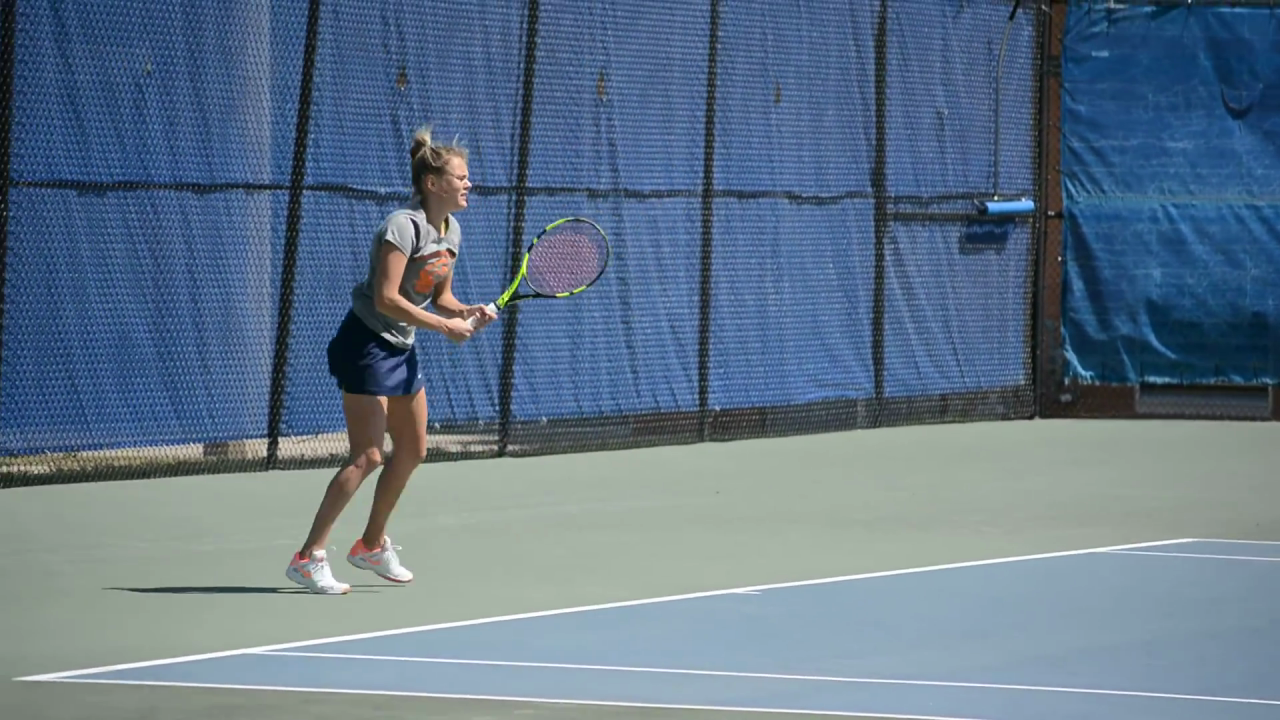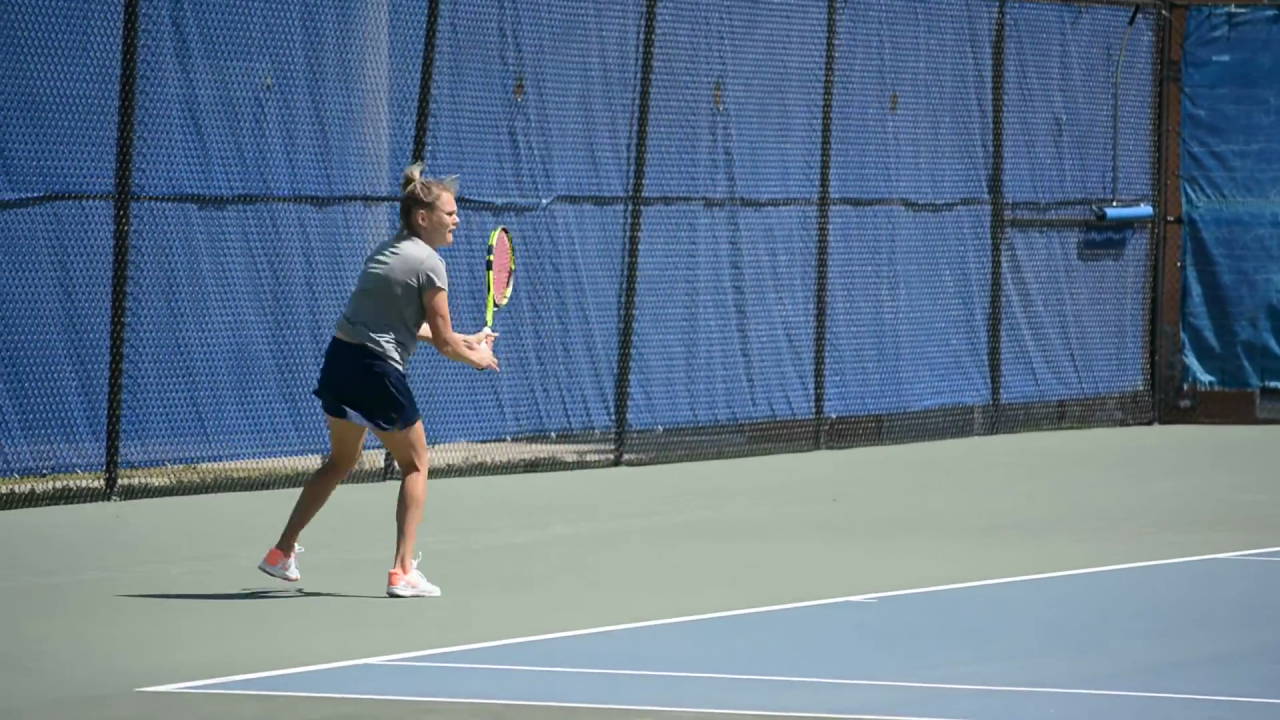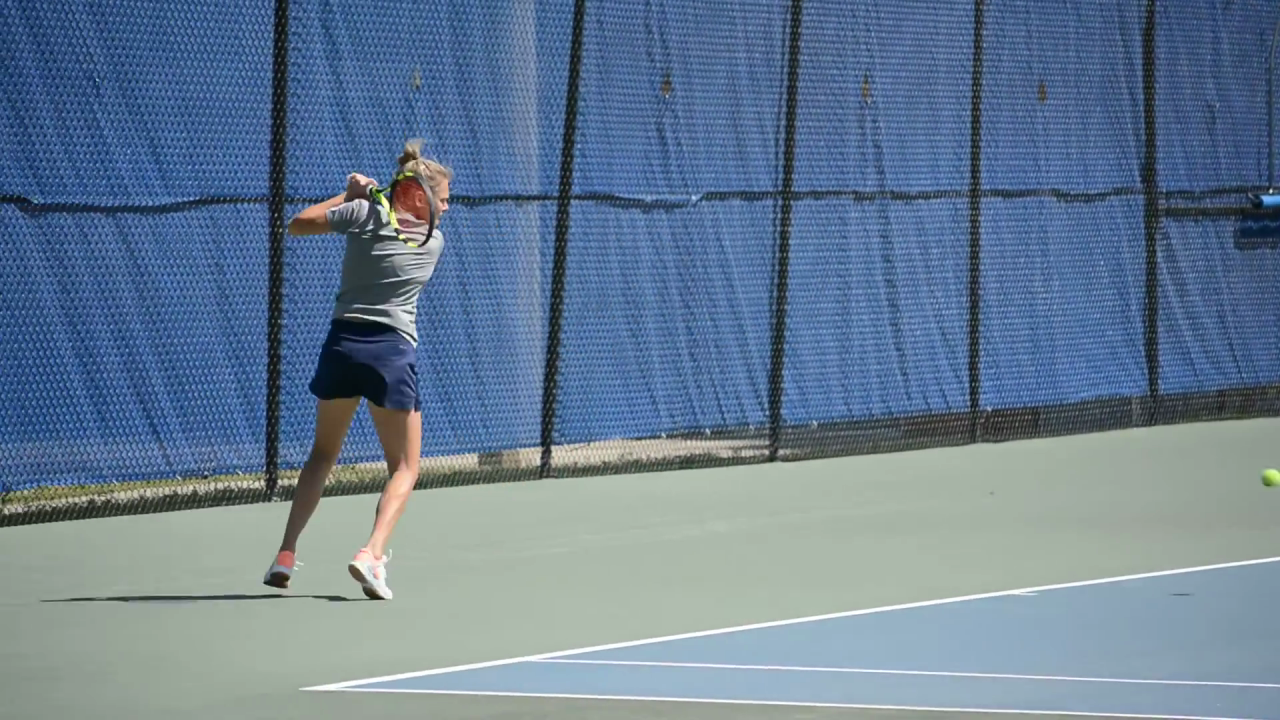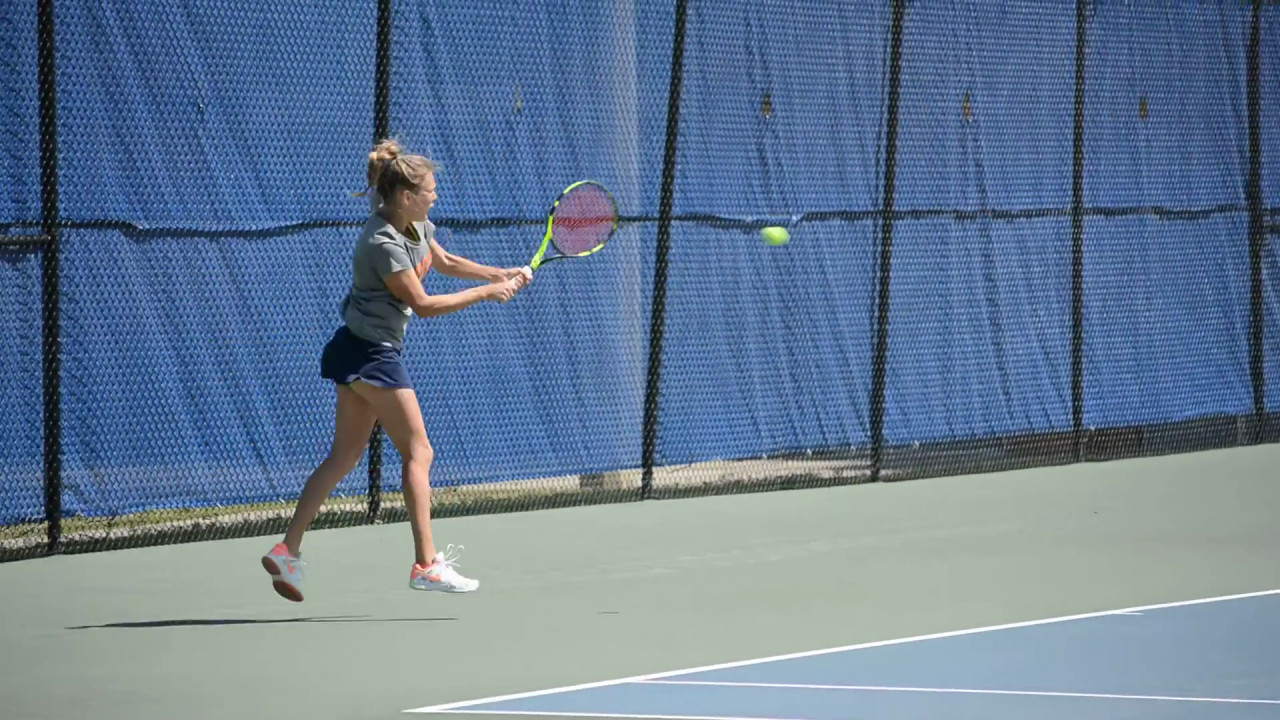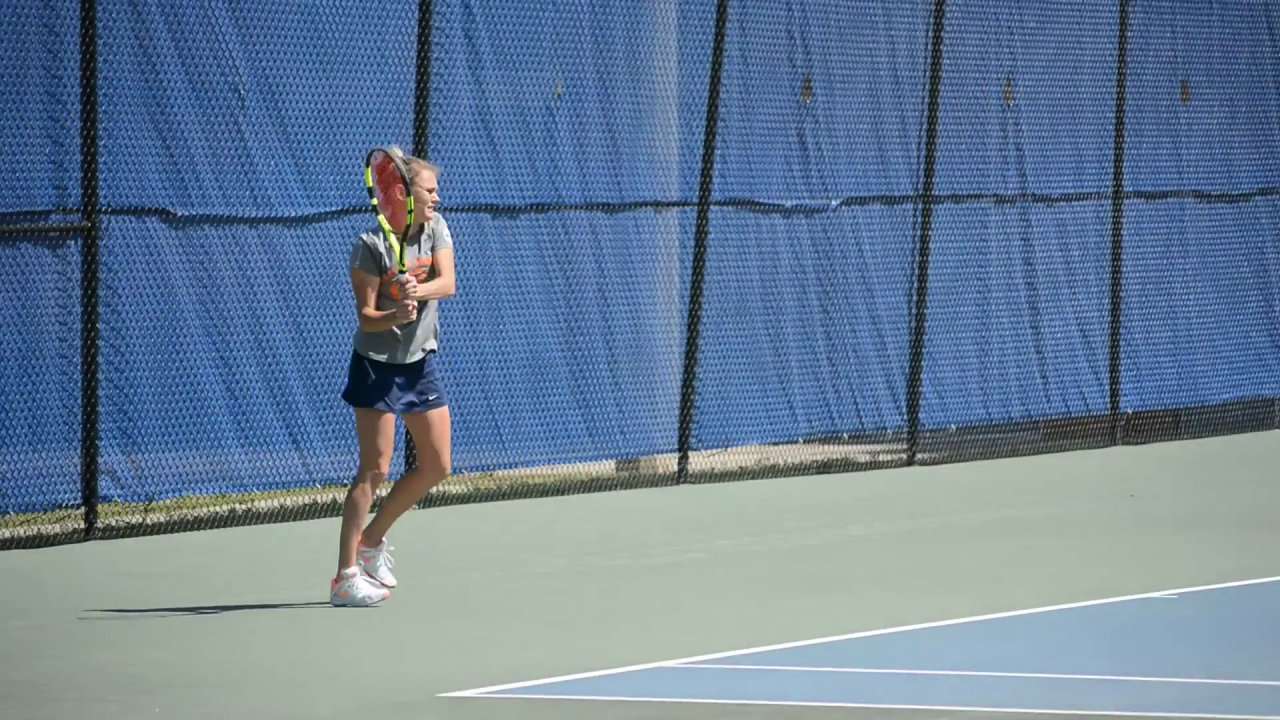
dt=0.4s
person 1, frame 1
left shoulder: (450, 229)
right shoulder: (400, 226)
left elbow: (440, 297)
right elbow: (387, 299)
left wrist: (469, 313)
right wrist: (446, 325)
left hip: (400, 347)
right hip: (366, 343)
left knee: (413, 451)
right knee: (365, 457)
left ankle: (373, 545)
right ankle: (307, 556)
person 1, frame 2
left shoulder: (385, 251)
right shoulder: (429, 264)
right elbow: (442, 340)
left wrist: (465, 339)
right wrist: (478, 357)
left hip: (340, 362)
right hip: (375, 370)
left knee: (339, 464)
right knee: (415, 466)
left ankle: (283, 551)
right ankle: (403, 571)
person 1, frame 3
left shoulder: (365, 213)
right shoulder: (433, 238)
left elbow: (298, 225)
left wrist: (347, 196)
left hip: (344, 344)
right hip: (391, 352)
left knee: (322, 457)
right knee: (404, 468)
left ankle: (285, 556)
right ankle: (371, 555)
person 1, frame 4
left shoulder: (408, 223)
right shoulder: (384, 245)
left elbow: (446, 262)
right elbow: (421, 304)
left wrist: (505, 274)
right wrist: (487, 293)
left hip: (363, 350)
right hip: (370, 354)
left knee: (344, 457)
right knee: (419, 453)
left ankle: (286, 551)
right ankle: (427, 564)
person 1, frame 5
left shoulder: (437, 230)
right shoulder: (368, 246)
left elbow: (446, 284)
right elbow: (365, 316)
left wrist: (416, 290)
right wrist: (395, 318)
left hip: (421, 363)
right hip: (376, 365)
left knee: (434, 467)
right knee: (375, 468)
left ankle: (370, 539)
right ankle: (345, 574)
